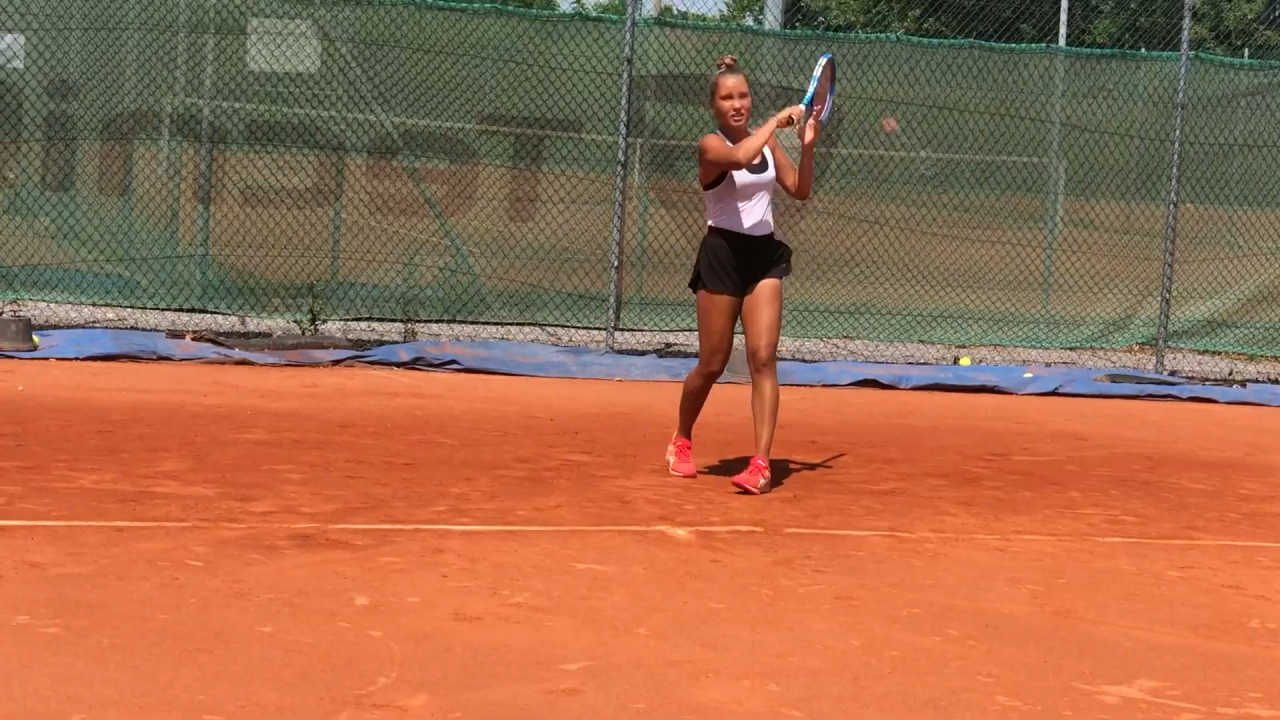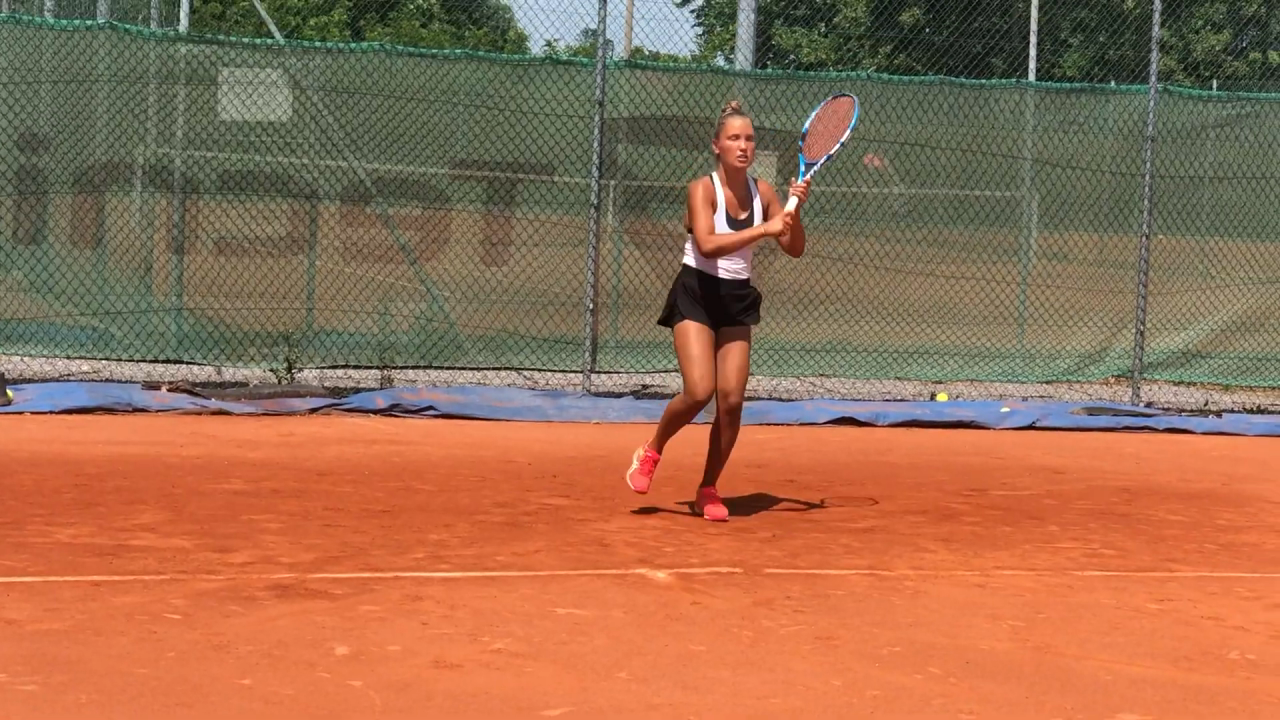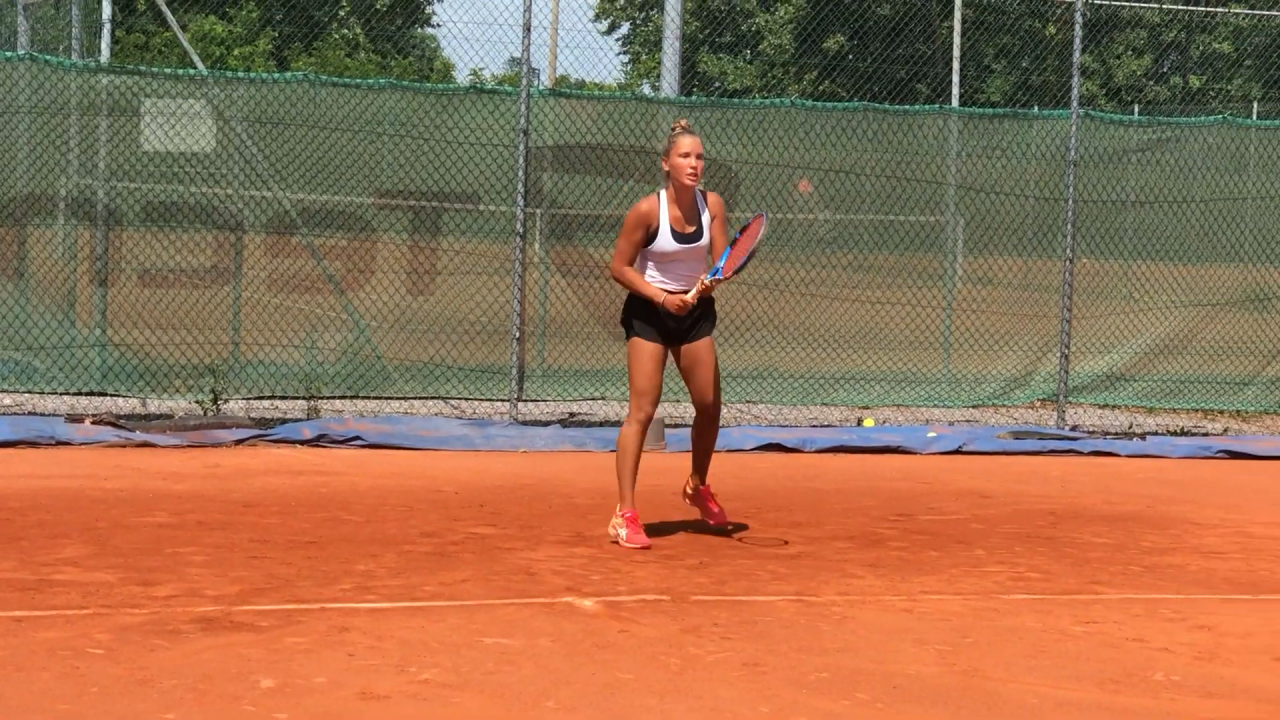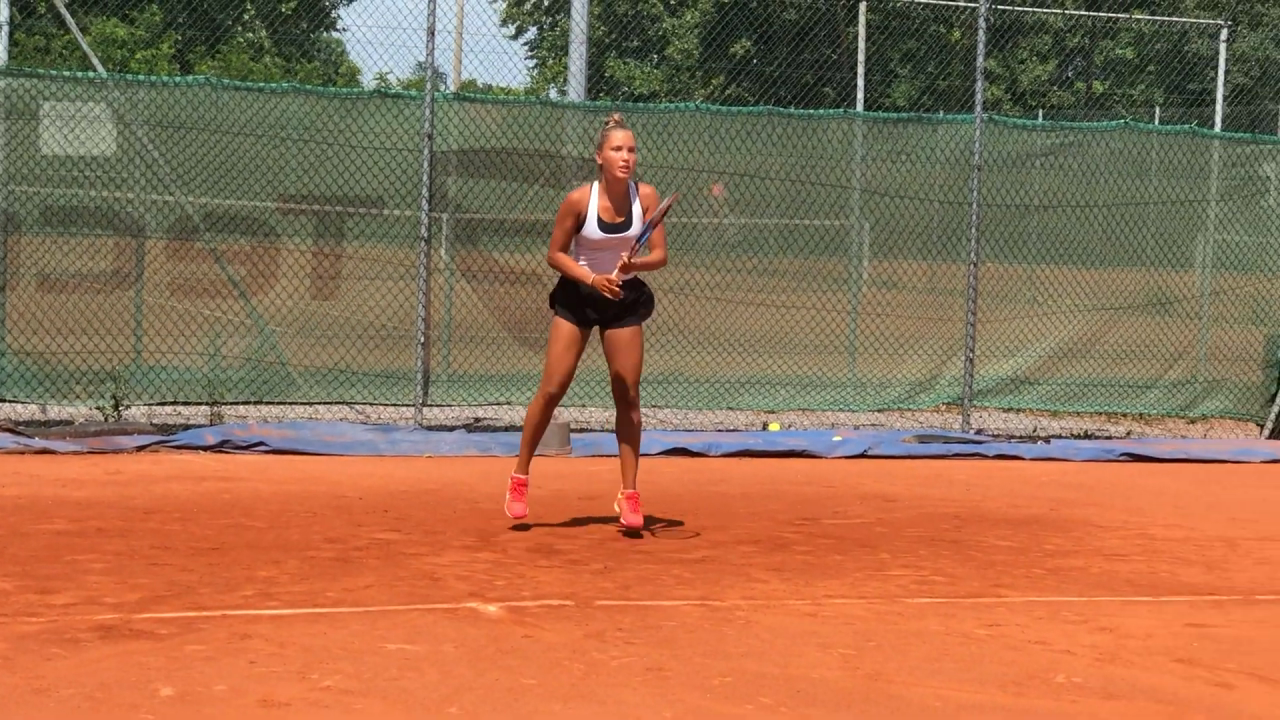
dt=0.5s
person 1, frame 1
left shoulder: (768, 142)
right shoulder: (711, 146)
left elbow: (801, 192)
right elbow: (741, 157)
left wrist: (808, 145)
right wrist: (782, 119)
left hip: (765, 255)
right hip: (723, 256)
left knee: (763, 358)
right knee: (713, 364)
left ankle: (761, 463)
right ankle: (681, 440)
person 1, frame 2
left shoulder: (762, 190)
right shoulder: (702, 188)
left elbow: (796, 249)
right elbow: (706, 245)
left wrist: (793, 211)
right wrist: (762, 230)
left hip: (736, 300)
right hip: (697, 295)
left knee: (731, 400)
right knee: (699, 392)
left ankle: (708, 490)
right ankle: (651, 450)
person 1, frame 3
left shoulder: (713, 205)
right shoulder: (646, 210)
left elbow: (723, 262)
right elbow: (619, 268)
left wrist: (712, 281)
right wrist: (661, 296)
left hip: (693, 313)
right hip: (649, 312)
left knee: (710, 408)
right knee: (643, 411)
left ankle: (699, 486)
right ankle: (626, 515)
person 1, frame 4
left shoulder: (647, 196)
right shoulder: (578, 199)
left elbow: (660, 256)
right elbow: (555, 254)
left wrist: (635, 265)
right wrist: (591, 278)
left hip: (625, 298)
right hip: (577, 296)
left knee: (627, 398)
right knee: (551, 390)
left ankle: (628, 493)
right ankle: (520, 477)
